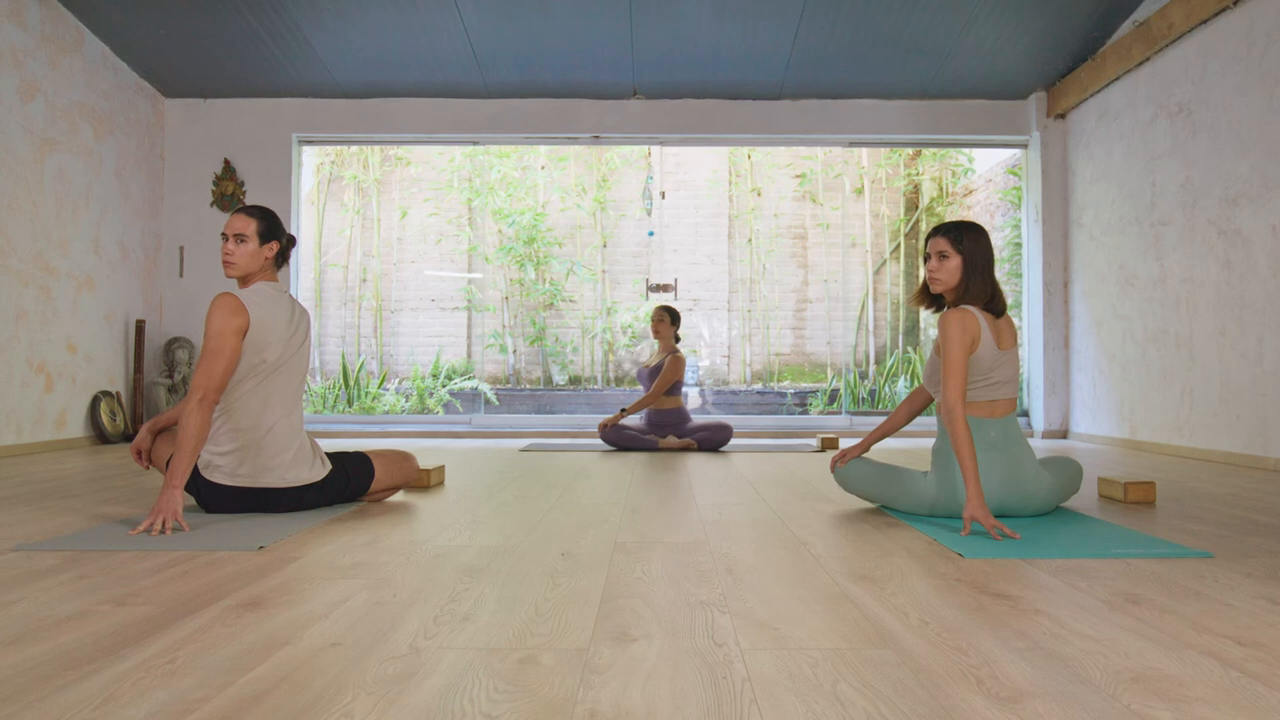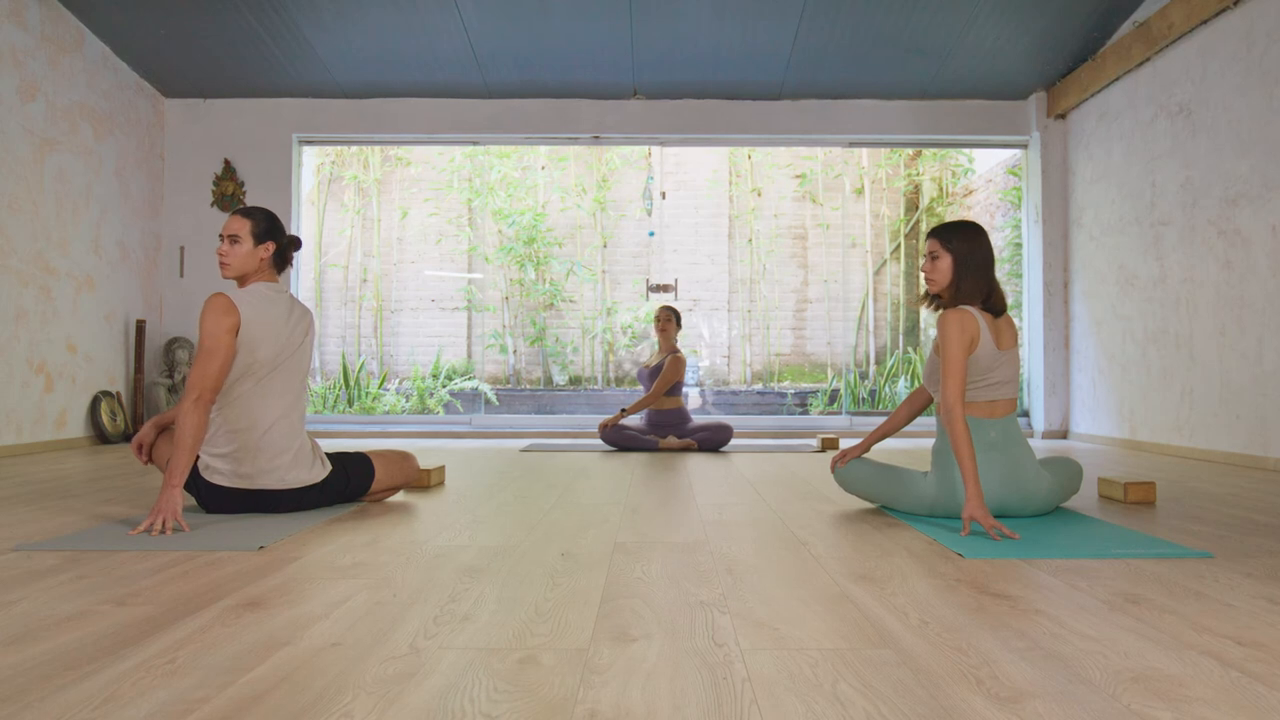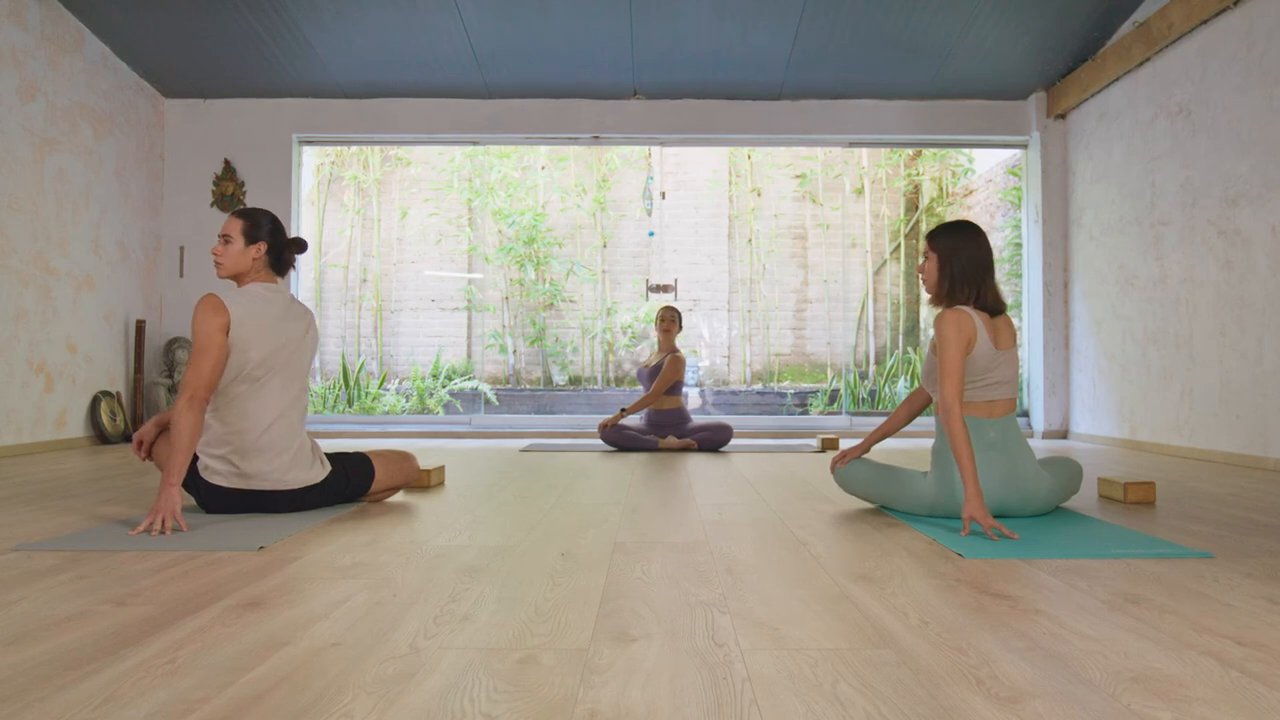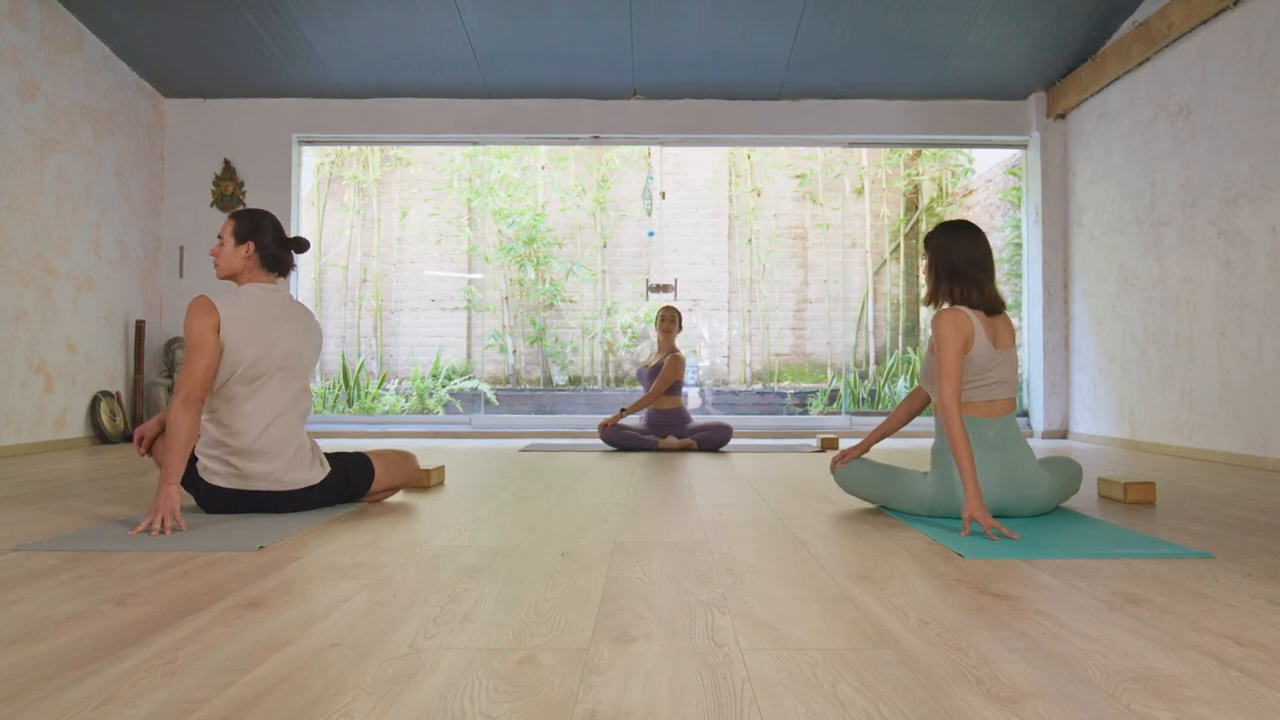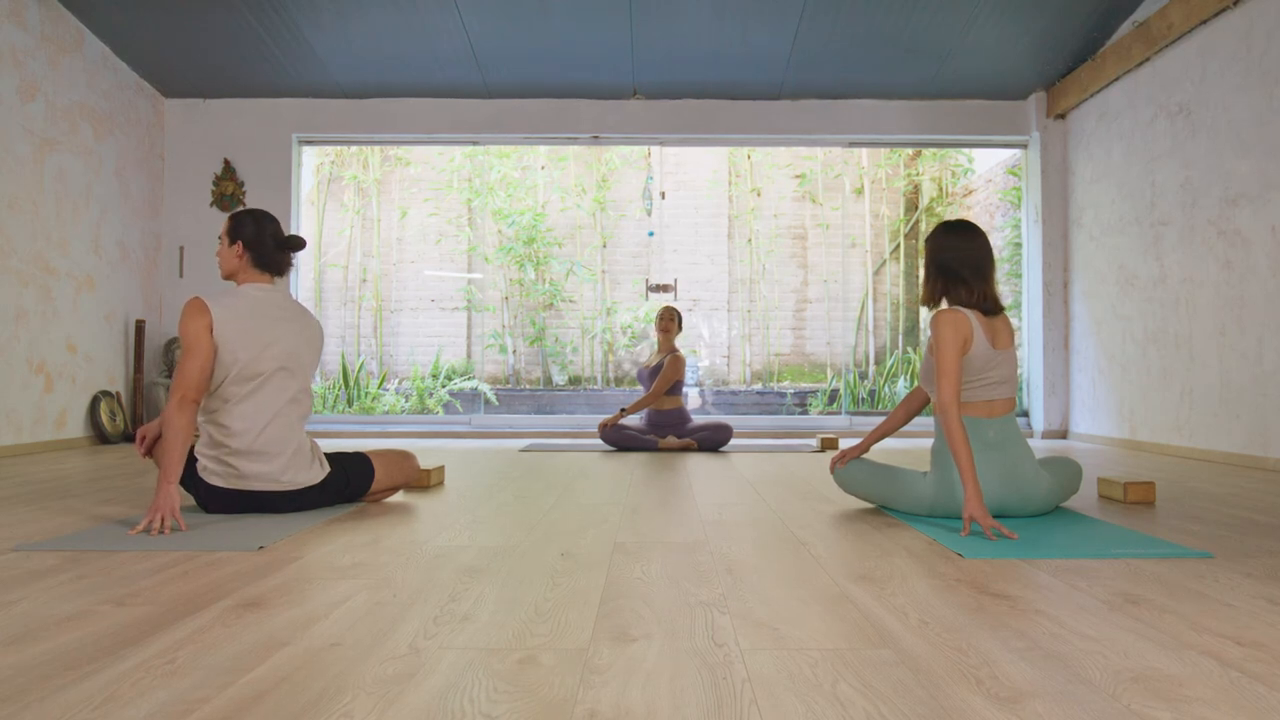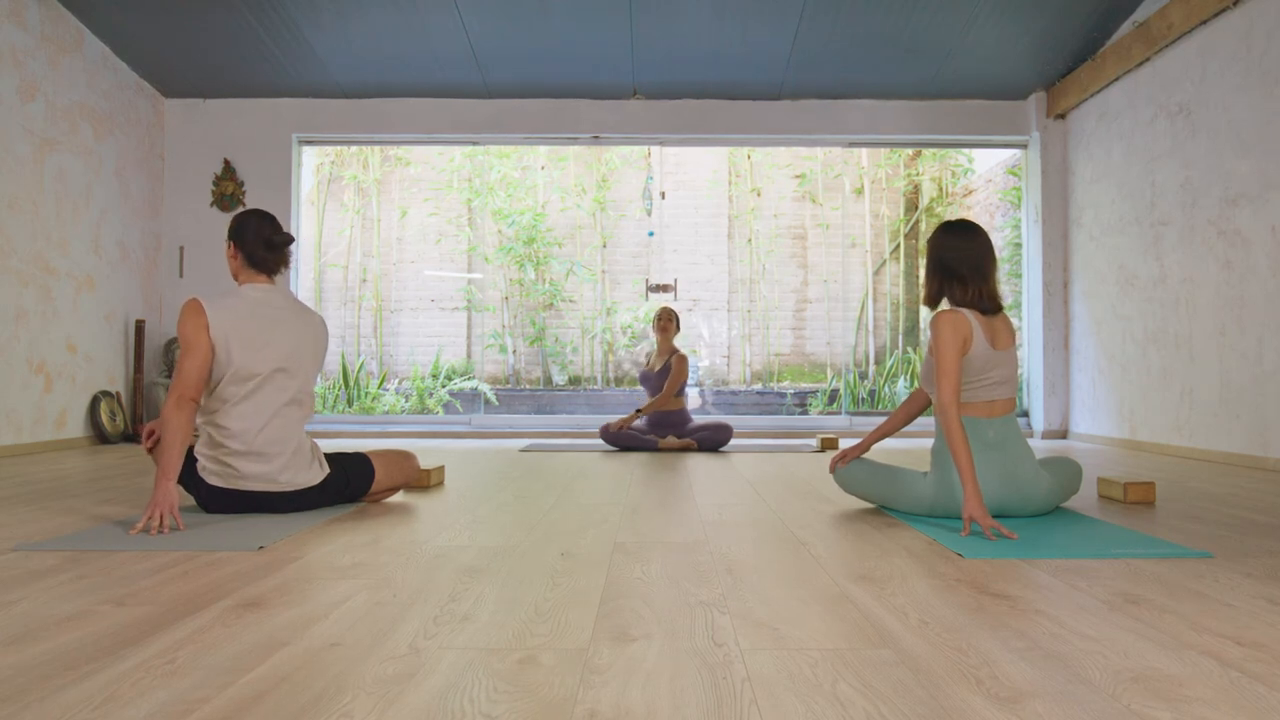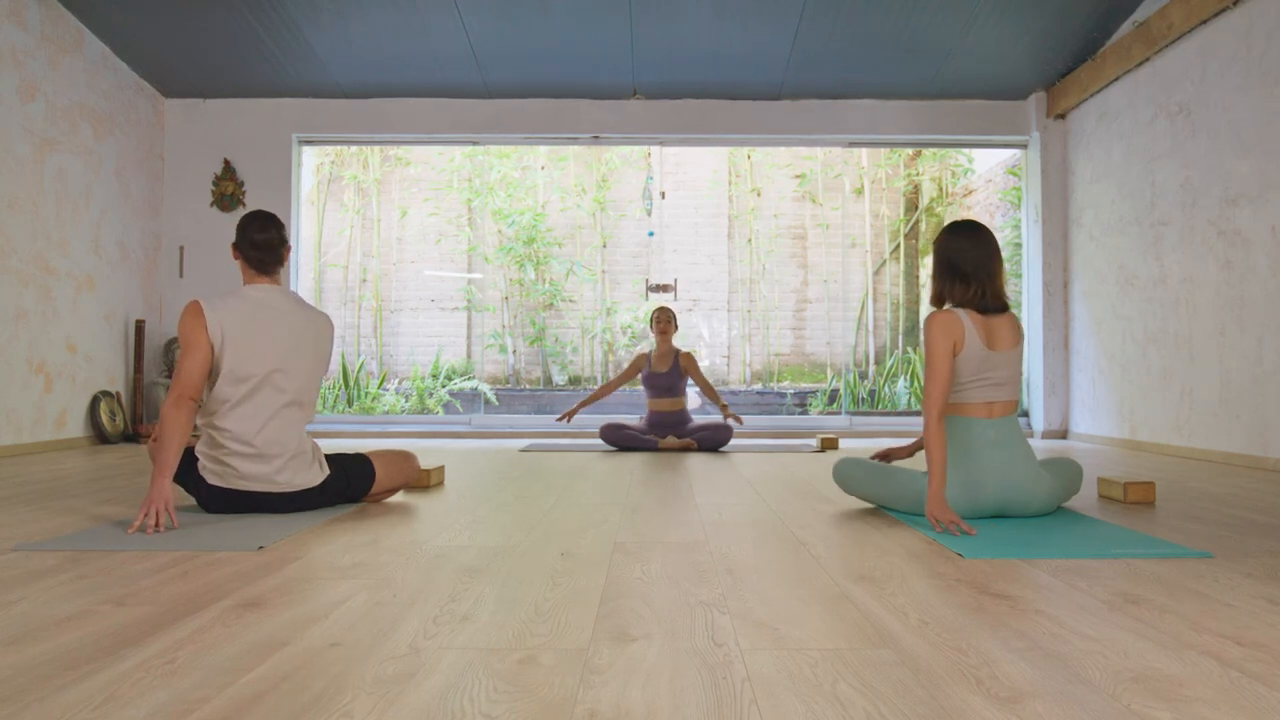
dt=0.7s
person 1, frame 1
left shoulder: (230, 306)
right shoulder: (299, 315)
left elbow: (203, 400)
left wrist: (172, 489)
right wrist: (154, 423)
left hip: (223, 489)
right hip: (297, 486)
left knee: (158, 440)
right knee: (408, 464)
person 1, frame 2
left shoulder: (223, 306)
right shoulder: (303, 316)
left elbow: (199, 400)
left wrist: (171, 489)
right wrist: (157, 422)
left hip: (223, 489)
right hip: (297, 487)
left knee: (159, 439)
right knee: (408, 464)
person 1, frame 3
left shoulder: (216, 308)
right shoulder: (305, 319)
left elbow: (194, 400)
left wrist: (170, 488)
right wrist: (159, 420)
left hip: (222, 489)
right hip: (297, 488)
left knee: (158, 439)
right knee: (408, 464)
person 1, frame 4
left shoulder: (209, 309)
right shoulder: (308, 321)
left elbow: (190, 400)
left wrist: (168, 488)
right wrist: (162, 419)
left hip: (221, 489)
right hip: (297, 487)
left knee: (159, 437)
right knee: (408, 464)
person 1, frame 5
left shoulder: (204, 311)
right shoulder: (309, 323)
left elbow: (186, 400)
left wrist: (167, 487)
right wrist: (166, 421)
left hip: (221, 490)
right hip: (297, 488)
left knee: (158, 439)
right knee: (408, 464)
person 1, frame 6
left shoulder: (202, 313)
right shoulder: (314, 323)
left elbow: (184, 400)
left wrist: (164, 486)
right wrist: (171, 421)
left hip: (220, 490)
right hip: (296, 488)
left knee: (160, 441)
right knee: (409, 464)
person 1, frame 7
left shoulder: (203, 315)
right shoulder: (320, 324)
left elbow: (183, 400)
left wrist: (161, 483)
left hip: (221, 490)
right hip: (297, 489)
left knee: (160, 443)
right knee: (409, 464)
person 2, frame 1
left shoulder: (955, 320)
right shoulder: (1003, 321)
left elbow: (953, 410)
right elbow: (929, 391)
left wrist: (972, 496)
right wrist: (867, 441)
left hip: (962, 478)
right hip: (1020, 482)
left knee: (847, 471)
right knee: (1069, 468)
person 2, frame 2
left shoulder: (954, 320)
right shoulder: (1004, 322)
left elbow: (952, 410)
right elbow: (929, 391)
left wrist: (972, 495)
right wrist: (867, 442)
left hip: (962, 479)
right hip: (1020, 484)
left knee: (847, 471)
right knee: (1070, 468)
person 2, frame 3
left shoulder: (952, 320)
right shoulder: (1003, 322)
left elbow: (951, 410)
right elbow: (929, 391)
left wrist: (971, 495)
right wrist: (867, 442)
left hip: (962, 478)
right hip: (1021, 484)
left knee: (846, 471)
right knee: (1069, 468)
person 2, frame 4
left shoulder: (949, 320)
right shoulder: (1003, 321)
left elbow: (949, 409)
right elbow: (928, 391)
left wrist: (971, 494)
right wrist: (867, 442)
left hip: (962, 477)
right hip: (1021, 484)
left knee: (845, 471)
right knee: (1069, 468)
person 2, frame 5
left shoulder: (948, 321)
right shoulder: (1002, 322)
left elbow: (948, 409)
right elbow: (928, 391)
left wrist: (971, 493)
right wrist: (867, 442)
left hip: (962, 477)
right hip: (1022, 486)
left knee: (846, 471)
right knee: (1069, 468)
person 2, frame 6
left shoulder: (948, 322)
right shoulder: (1003, 322)
left elbow: (949, 411)
left wrist: (970, 495)
right wrist: (867, 442)
left hip: (962, 478)
right hip: (1022, 486)
left knee: (846, 471)
right knee: (1069, 469)
person 2, frame 7
left shoulder: (942, 322)
right shoulder: (1012, 323)
left elbow: (935, 414)
left wrist: (935, 495)
right wrist: (912, 447)
left hip: (964, 483)
right hip: (1022, 486)
left knee: (845, 469)
right knee: (1069, 469)
left ankle: (945, 499)
person 3, frame 1
left shoulder: (675, 359)
right shoulder: (656, 354)
left elbow: (654, 395)
left wrist: (620, 414)
left hip: (677, 424)
right hip: (651, 424)
right knee: (607, 431)
right ankle: (667, 444)
person 3, frame 2
left shoulder: (676, 359)
right shoulder: (656, 355)
left elbow: (654, 395)
left wrist: (621, 414)
left hip: (678, 424)
right hip: (652, 425)
right knee: (607, 432)
right ankle: (667, 443)
person 3, frame 3
left shoulder: (675, 358)
right shoulder: (654, 355)
left elbow: (654, 394)
left wrist: (621, 414)
left hip: (678, 424)
right hip: (652, 424)
right knee: (607, 432)
right ankle: (667, 444)
person 3, frame 4
left shoulder: (675, 358)
right shoulder: (654, 355)
left elbow: (654, 395)
left wrist: (620, 414)
left hip: (678, 424)
right hip: (651, 424)
right knee: (607, 432)
right ankle: (666, 443)
person 3, frame 5
left shoulder: (675, 358)
right shoulder: (654, 355)
left elbow: (654, 394)
left wrist: (620, 414)
left hip: (678, 424)
right hip: (651, 425)
right knee: (607, 431)
right ankle: (666, 443)
person 3, frame 6
left shoulder: (679, 359)
right shoulder: (650, 356)
left elbow: (667, 395)
left wrist: (634, 416)
left hip: (680, 425)
right hip: (651, 425)
left knee: (725, 430)
right knee: (607, 431)
right ankle: (664, 443)
person 3, frame 7
left shoulder: (685, 358)
right shoulder: (642, 359)
left elbow: (704, 385)
right elbow: (612, 384)
left wrist: (723, 407)
right wrist: (579, 406)
left hip: (681, 424)
right hip: (651, 425)
left knee: (724, 431)
right knee: (606, 431)
right ankle: (664, 444)
